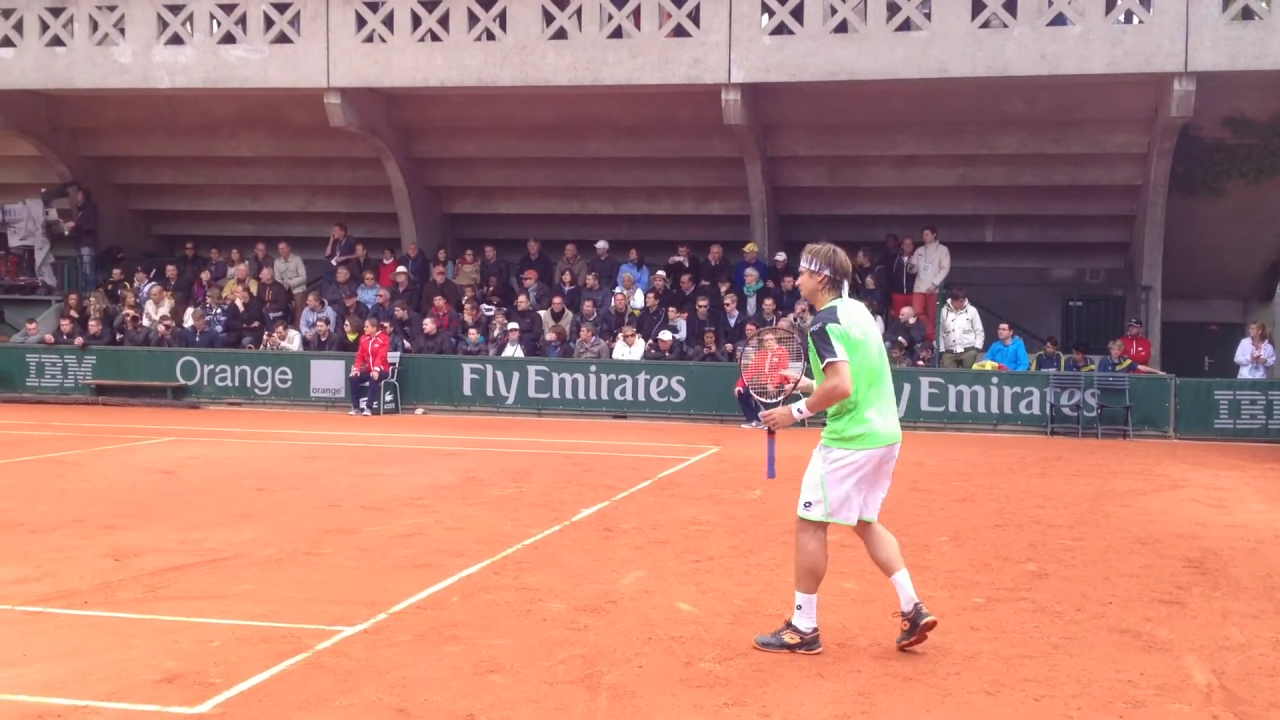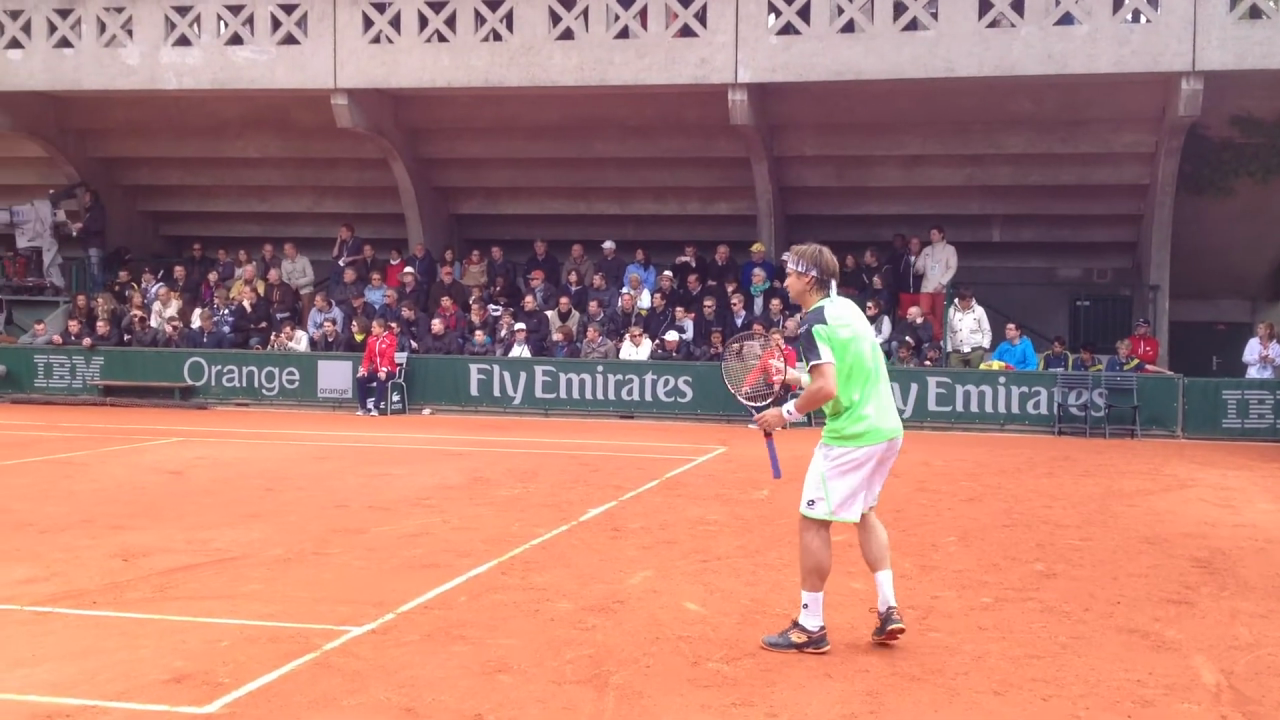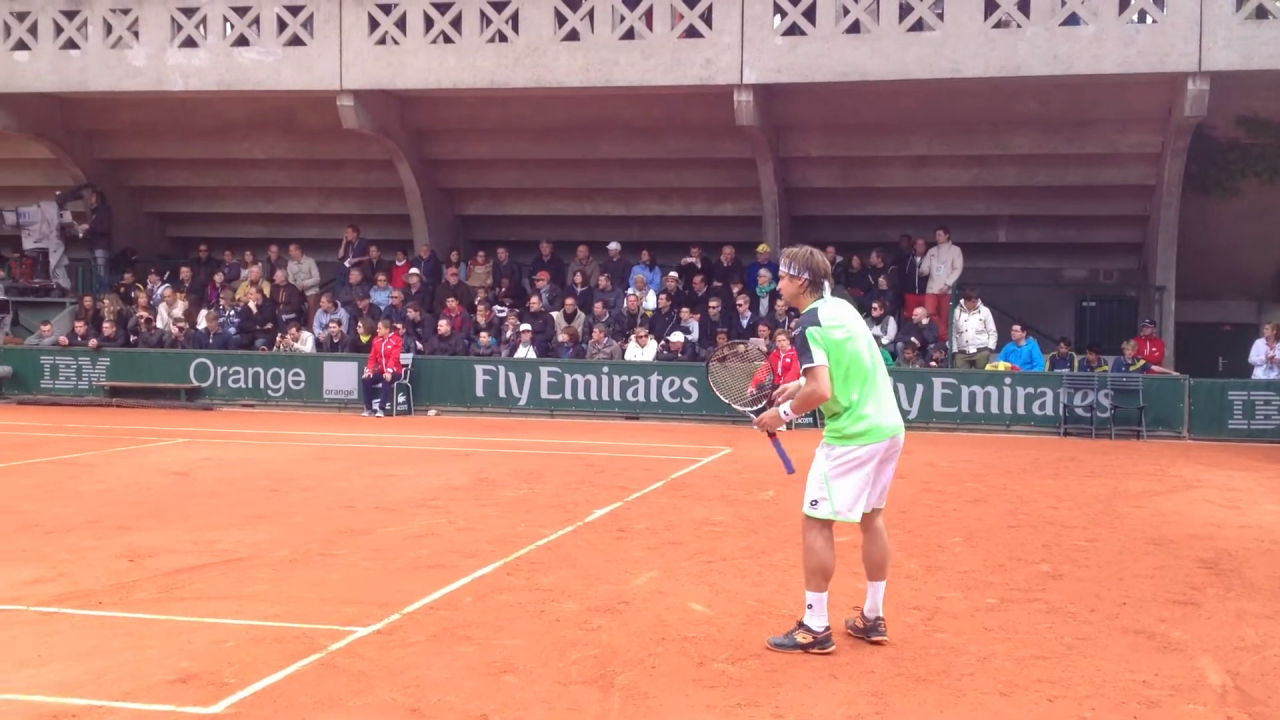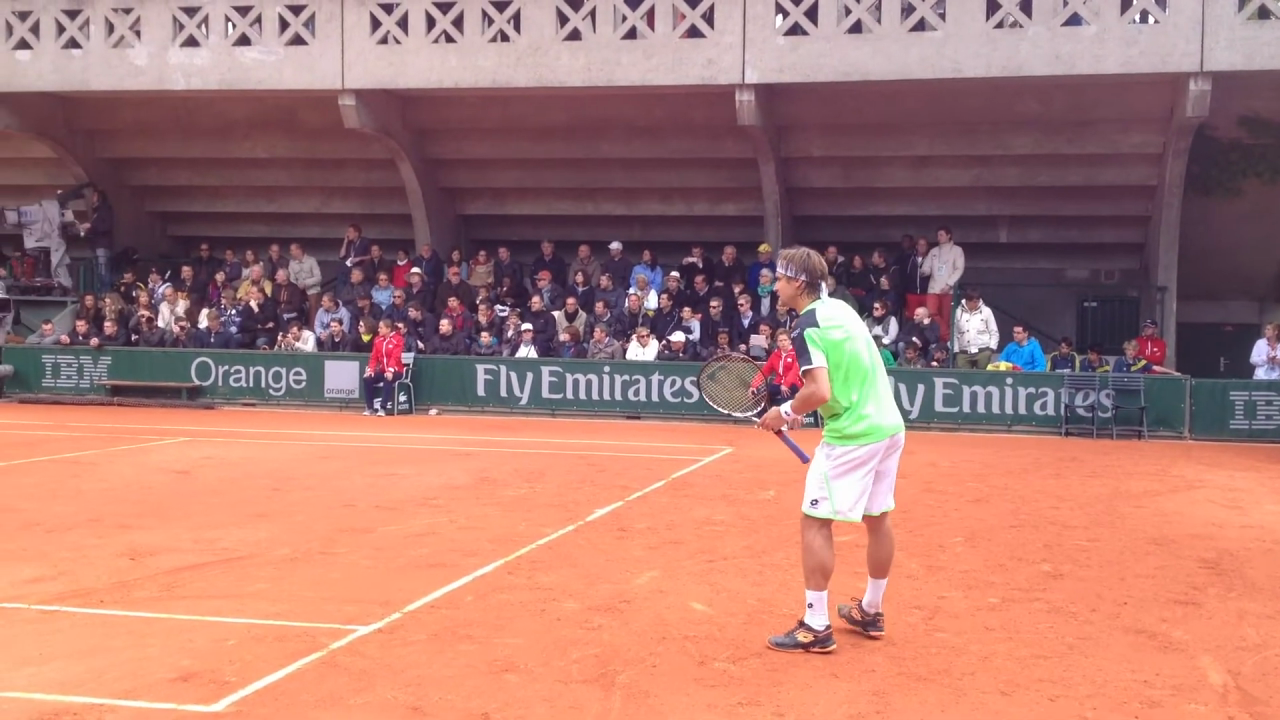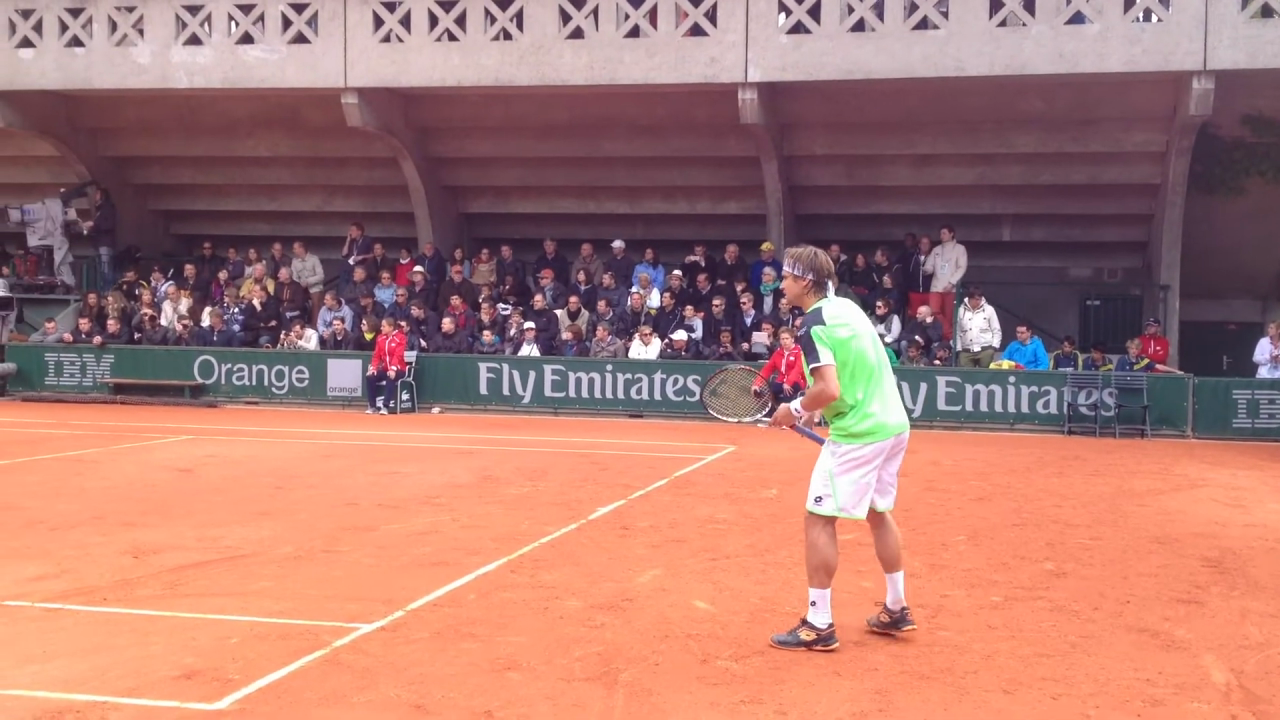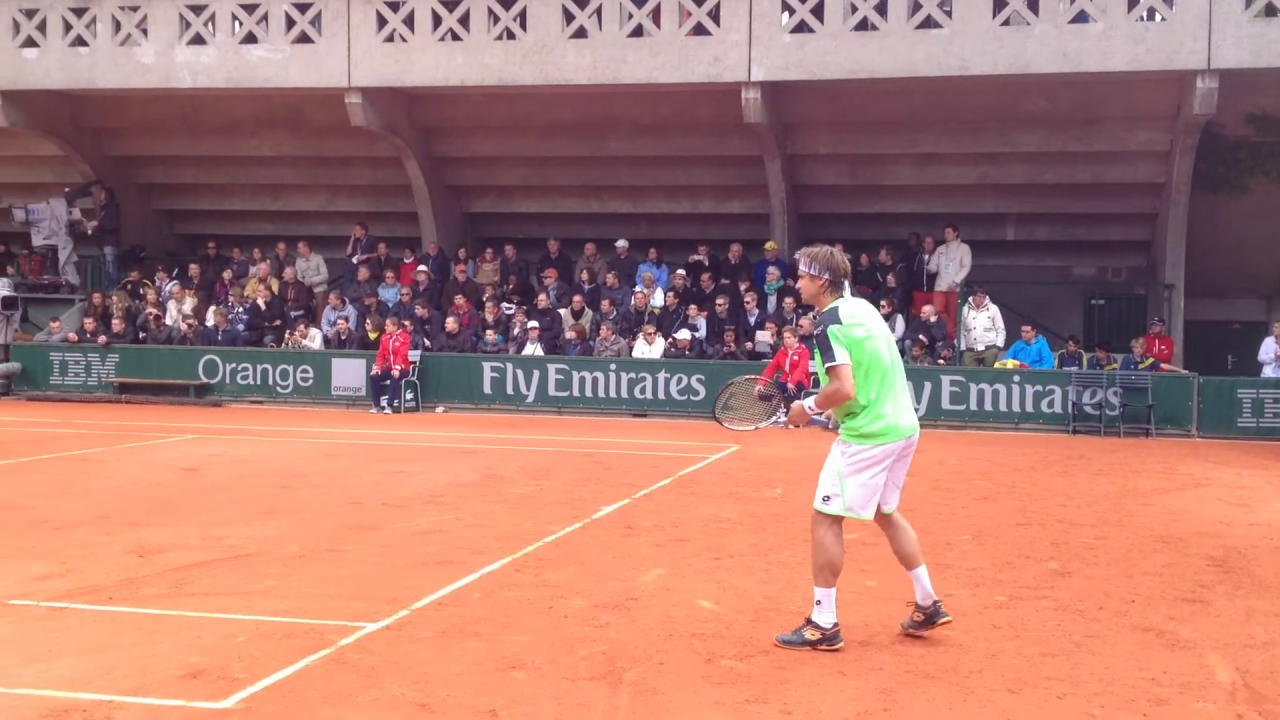
dt=0.1s
person 1, frame 1
left shoulder: (825, 322)
right shoulder: (858, 310)
left elbow: (841, 386)
left wrist: (795, 410)
right wrist: (813, 385)
left hip: (848, 440)
right hip: (884, 435)
left knee: (810, 526)
right knee: (865, 523)
left ankle: (804, 627)
right ankle: (911, 607)
person 1, frame 2
left shoulder: (814, 324)
right shoulder: (849, 308)
left elbow: (827, 389)
left wrist: (786, 413)
right wrist: (801, 376)
left hip: (851, 437)
right hip: (887, 430)
left knee: (813, 524)
right knee: (865, 517)
left ankle: (811, 627)
right ankle: (887, 609)
person 1, frame 3
left shoulder: (808, 326)
right shoulder: (844, 309)
left elbow: (820, 392)
left wrist: (783, 413)
right wrist: (800, 385)
left hip: (852, 437)
right hip: (888, 428)
left knee: (816, 523)
right knee: (871, 517)
left ankle: (816, 627)
right ankle: (872, 616)
person 1, frame 4
left shoulder: (806, 327)
right shoulder: (840, 309)
left elbow: (819, 393)
left wrist: (785, 413)
right wrist: (799, 404)
left hip: (852, 437)
right hip: (888, 428)
left knee: (815, 523)
right knee: (876, 518)
left ankle: (815, 626)
right ankle: (870, 609)
person 1, frame 5
left shoulder: (813, 325)
right shoulder: (848, 307)
left elbow: (829, 390)
left wrist: (795, 409)
right wrist: (814, 405)
left hip: (857, 435)
right hip: (893, 426)
left knee: (819, 521)
right knee: (878, 515)
left ankle: (819, 624)
right ankle: (895, 608)
person 1, frame 6
left shoulder: (830, 324)
right shoulder: (863, 308)
left elbow: (843, 389)
left wrist: (808, 406)
right wrist: (830, 406)
left hip: (867, 437)
right hip: (903, 428)
left knee: (825, 520)
right knee: (887, 514)
left ankle: (823, 623)
right ankle: (928, 603)
